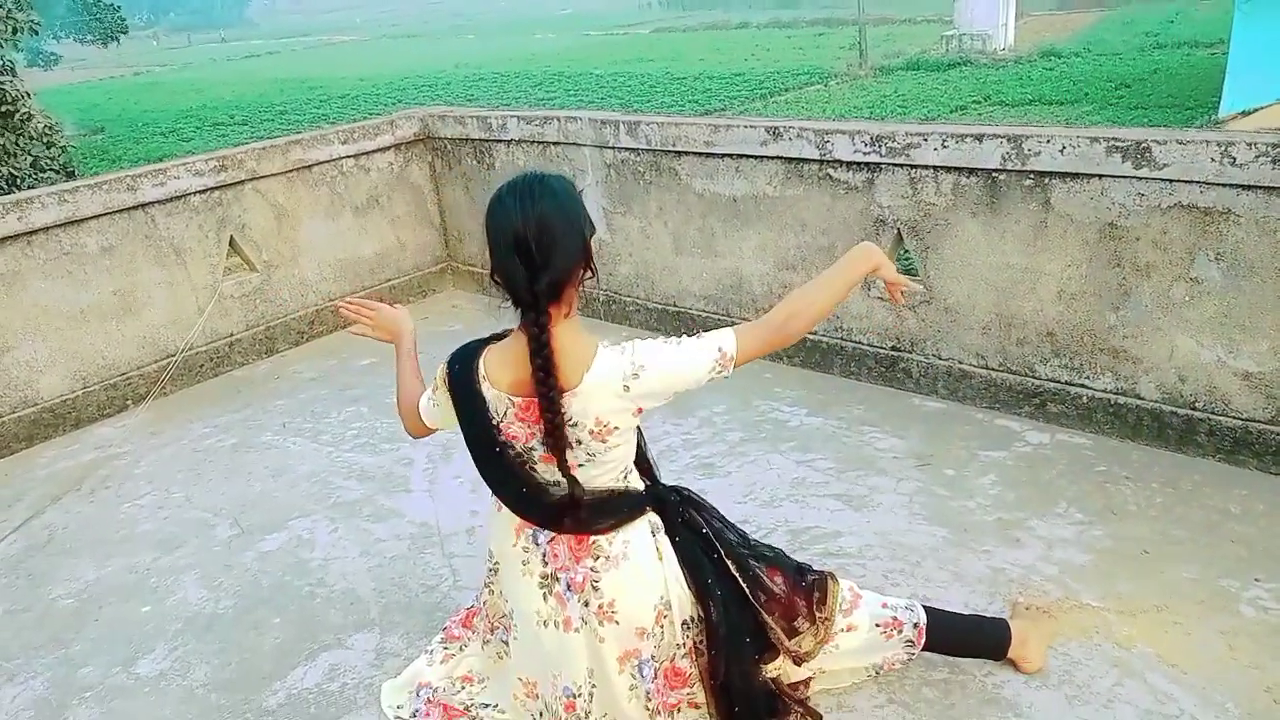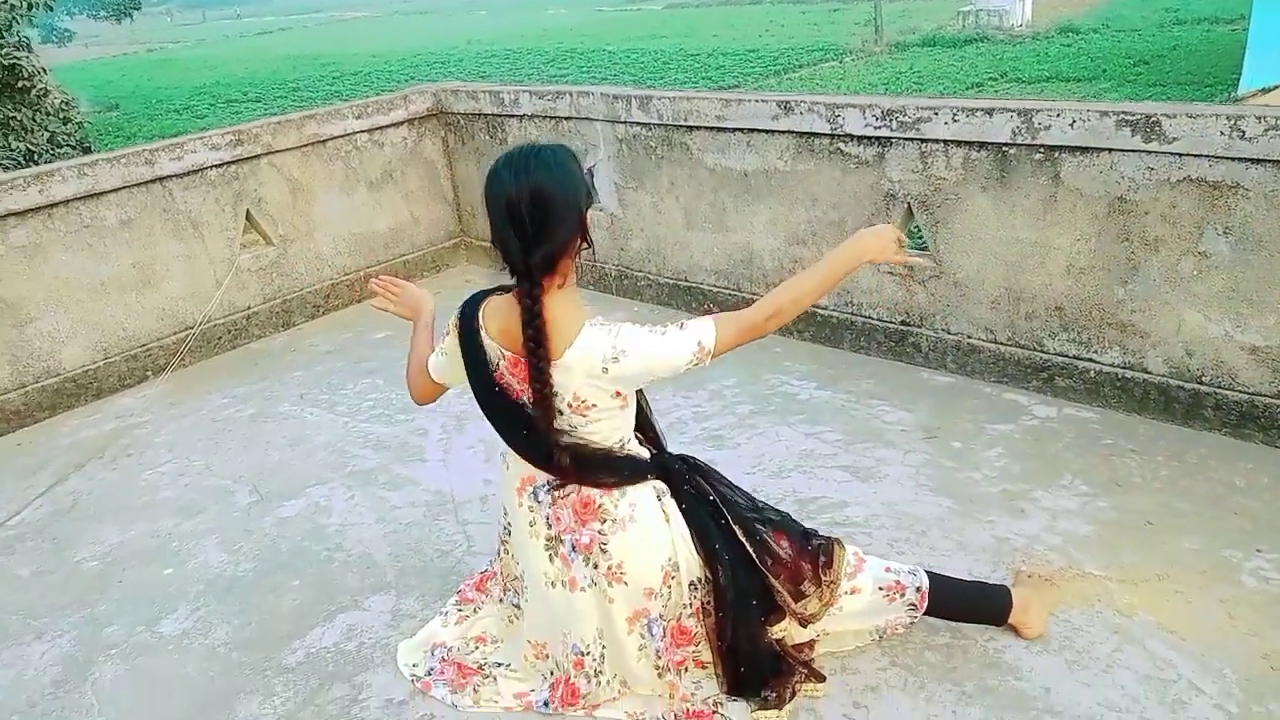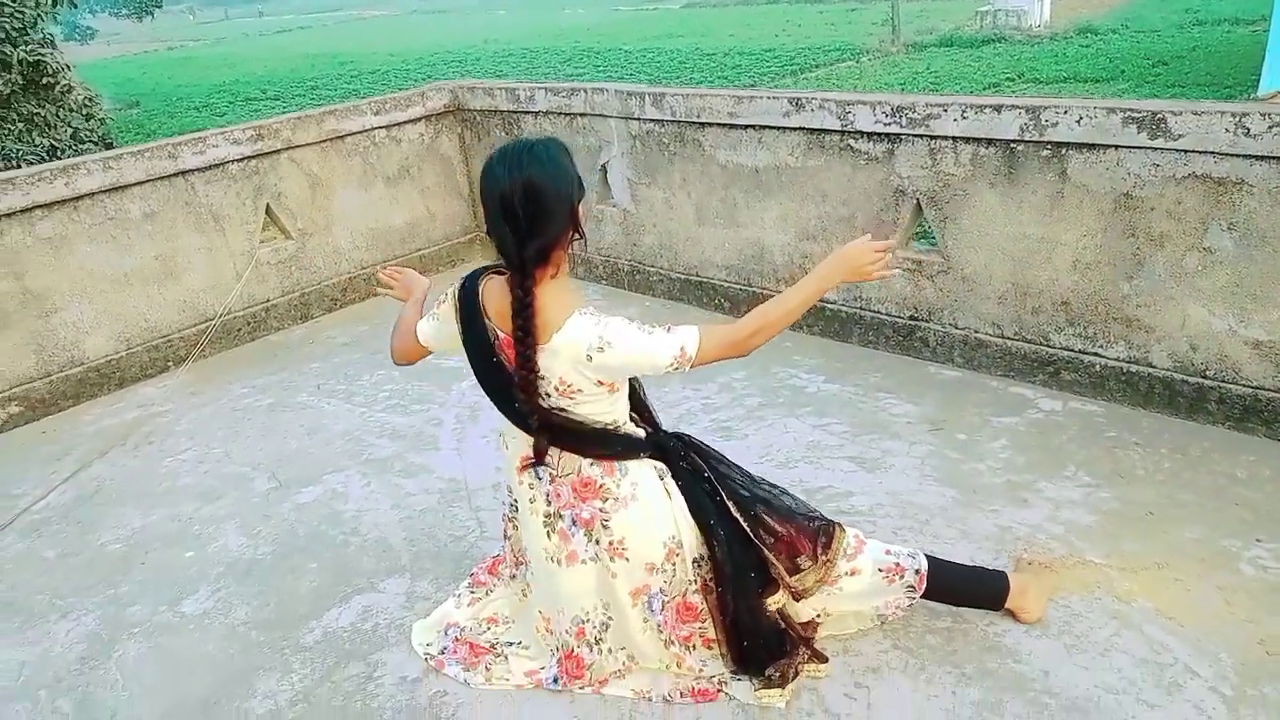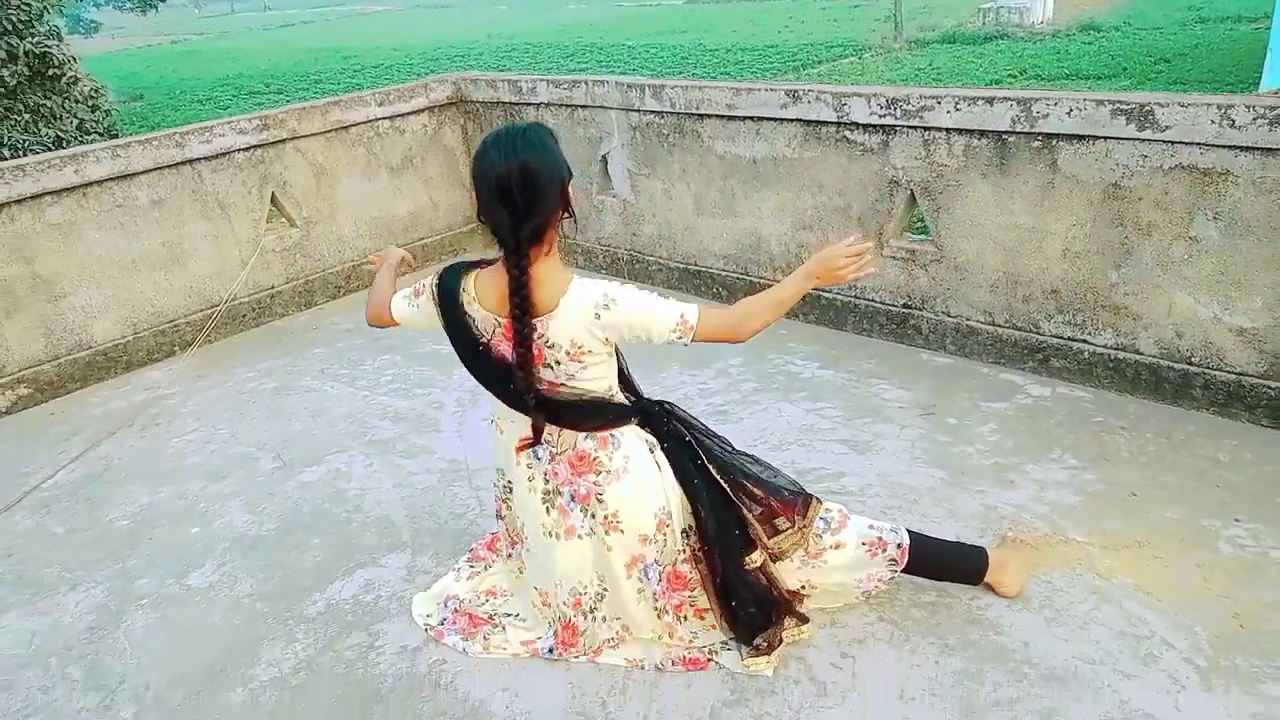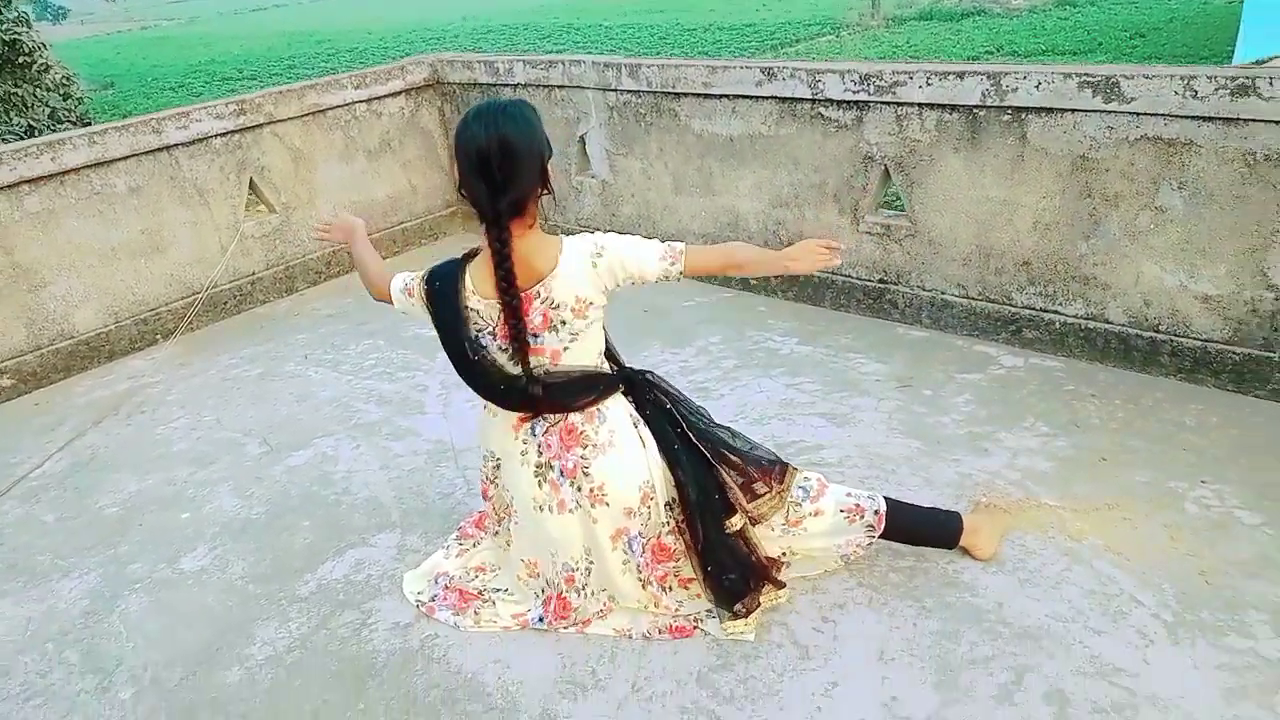
dt=0.2s
person 1, frame 1
left shoulder: (472, 370)
right shoulder: (622, 372)
left elbow: (414, 421)
right elbow: (775, 332)
left wrist: (402, 338)
right wrist: (861, 260)
left hip: (536, 585)
right hip: (626, 576)
right knee: (795, 603)
person 1, frame 2
left shoulder: (477, 321)
right shoulder: (607, 351)
left elbow: (422, 388)
right elbow: (752, 322)
left wrist: (421, 314)
right wrist: (853, 251)
left hip: (546, 543)
right hip: (631, 540)
right knee: (796, 565)
person 1, frame 3
left shoulder: (473, 300)
right shoulder: (595, 340)
left elbow: (403, 348)
right elbow: (738, 338)
left wrist: (415, 294)
right wrist: (836, 269)
left hip: (550, 527)
right hip: (632, 515)
right knee: (792, 547)
right ankle: (1006, 589)
person 1, frame 4
left shoulder: (461, 293)
right shoulder: (598, 304)
left elbow: (380, 311)
right elbow: (739, 324)
left wrist: (389, 263)
right wrist: (814, 271)
left hip: (542, 501)
right hip: (623, 485)
right knee: (785, 523)
right ankle: (984, 564)
person 1, frame 5
left shoulder: (452, 286)
right shoulder: (592, 257)
left elbow: (381, 287)
right elbow: (713, 259)
left wrist: (356, 236)
right wrist: (785, 258)
left hip: (531, 477)
right hip: (613, 458)
right knee: (764, 494)
right ankle: (957, 528)
